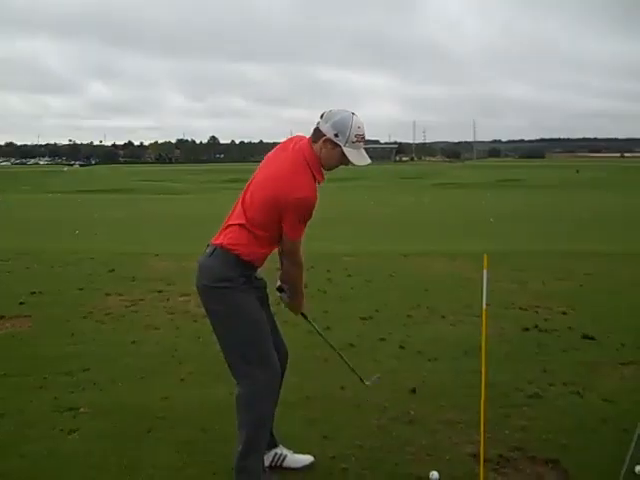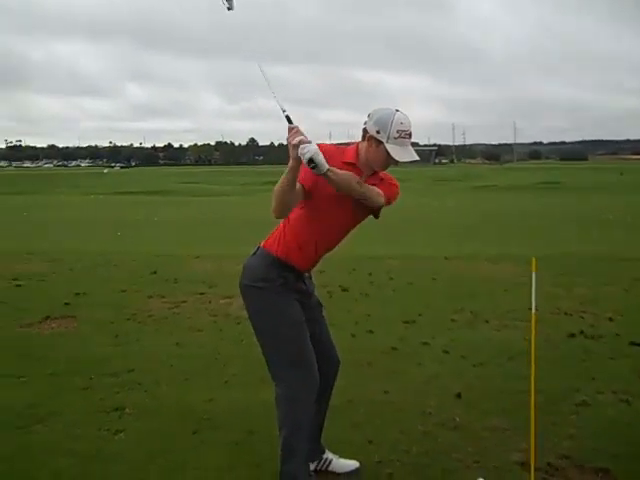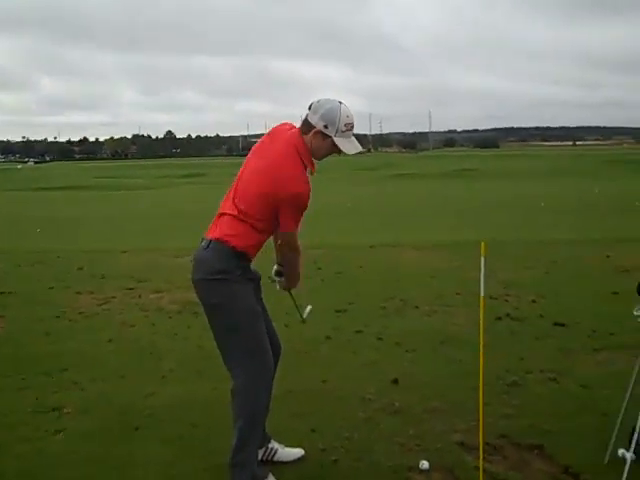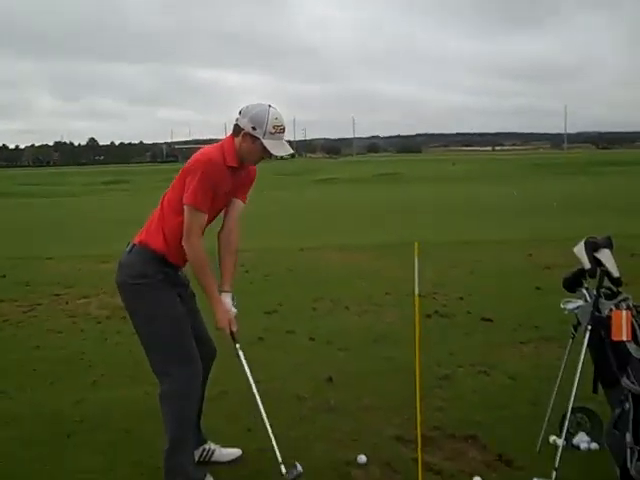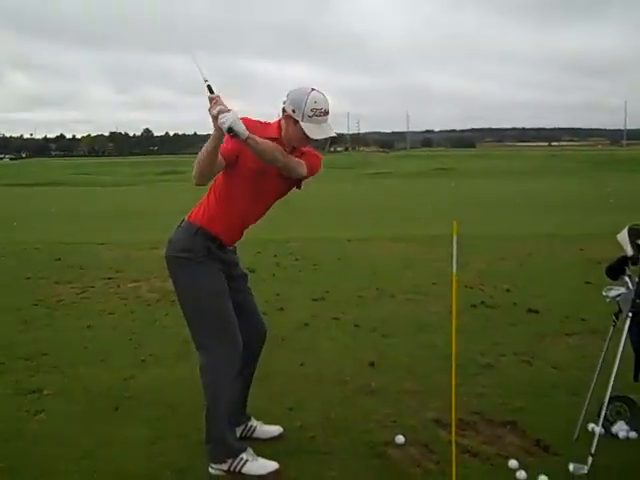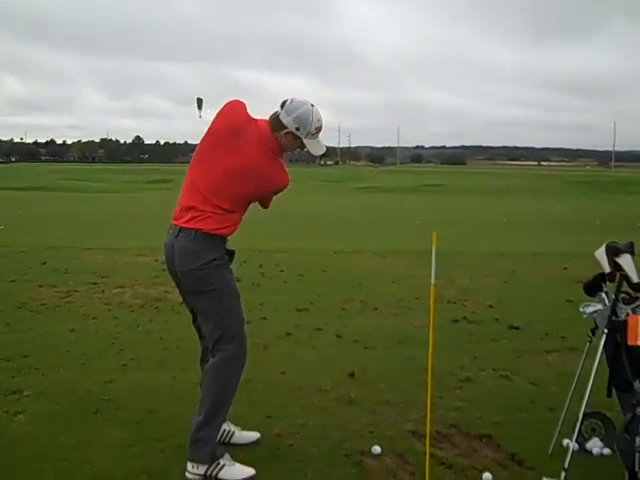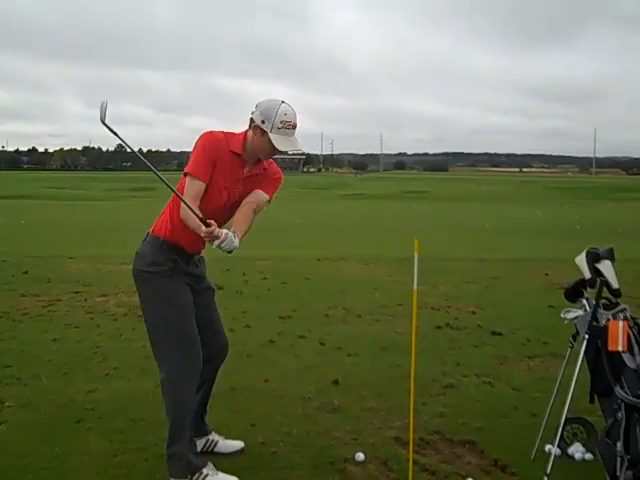
dt=0.7s
person 1, frame 1
left shoulder: (295, 143)
right shoulder: (300, 190)
right elbow: (292, 254)
left wrist: (290, 277)
right wrist: (298, 295)
left hip: (239, 270)
right hip: (225, 275)
left knee: (275, 359)
right knee: (260, 373)
left ankle: (264, 447)
person 1, frame 2
left shoulder: (387, 188)
right shoulder: (325, 154)
left elbow: (357, 190)
right elbow: (280, 211)
left wrist: (322, 167)
right wrist: (295, 162)
left hip: (299, 277)
right hip: (268, 275)
left knee: (326, 365)
right knee: (299, 377)
person 1, frame 3
left shoulder: (281, 133)
right shoulder: (297, 184)
right elbow: (288, 245)
left wrist: (284, 268)
right wrist: (292, 278)
left hip: (221, 259)
right hip: (223, 267)
left knee: (267, 351)
right knee: (254, 369)
left ankle: (256, 443)
person 1, frame 4
left shoulder: (245, 171)
right shoulder: (208, 162)
left elbow: (229, 231)
right elbow: (191, 241)
left wrist: (226, 294)
right wrist: (217, 303)
left hip: (168, 270)
right hip: (145, 270)
left knee: (202, 354)
right knee: (181, 370)
left ankle: (193, 445)
person 1, frame 5
left shoulder: (310, 161)
right shoulder: (248, 129)
left elbow: (277, 162)
right elbow: (200, 177)
left wrist: (240, 131)
right wrist: (219, 134)
left hip: (223, 250)
right hip: (193, 247)
left knee: (252, 334)
right knee: (223, 347)
left ankle: (235, 419)
right ankle: (223, 452)
person 1, frame 6
left shoulder: (234, 112)
right shoulder: (277, 176)
left hip: (177, 242)
right hip: (203, 251)
left knee: (216, 340)
right knee: (230, 349)
left ankle: (212, 423)
person 1, frame 7
left shoulder: (271, 176)
right shoulder: (212, 143)
left elbow: (249, 208)
right elbow: (186, 206)
left wrist: (231, 236)
right wrist: (204, 230)
left hip: (192, 262)
right hip: (160, 259)
left knee: (214, 348)
right knee: (183, 361)
left ankle: (196, 433)
